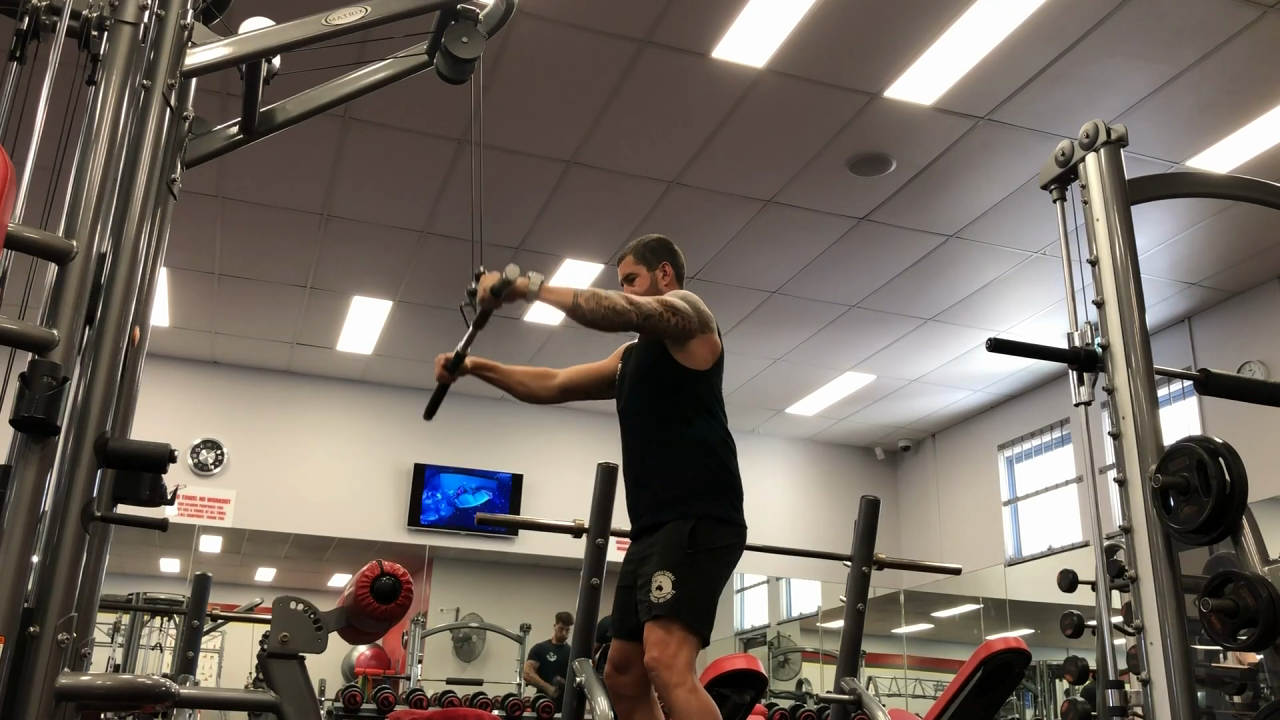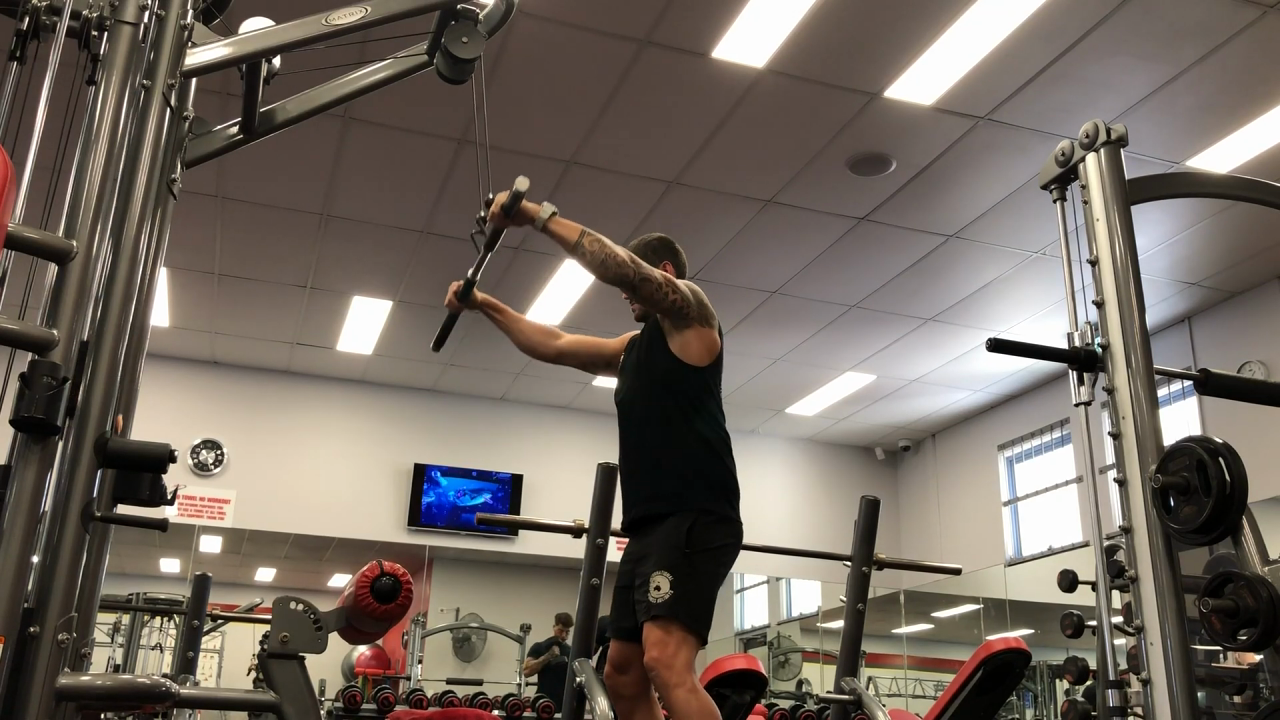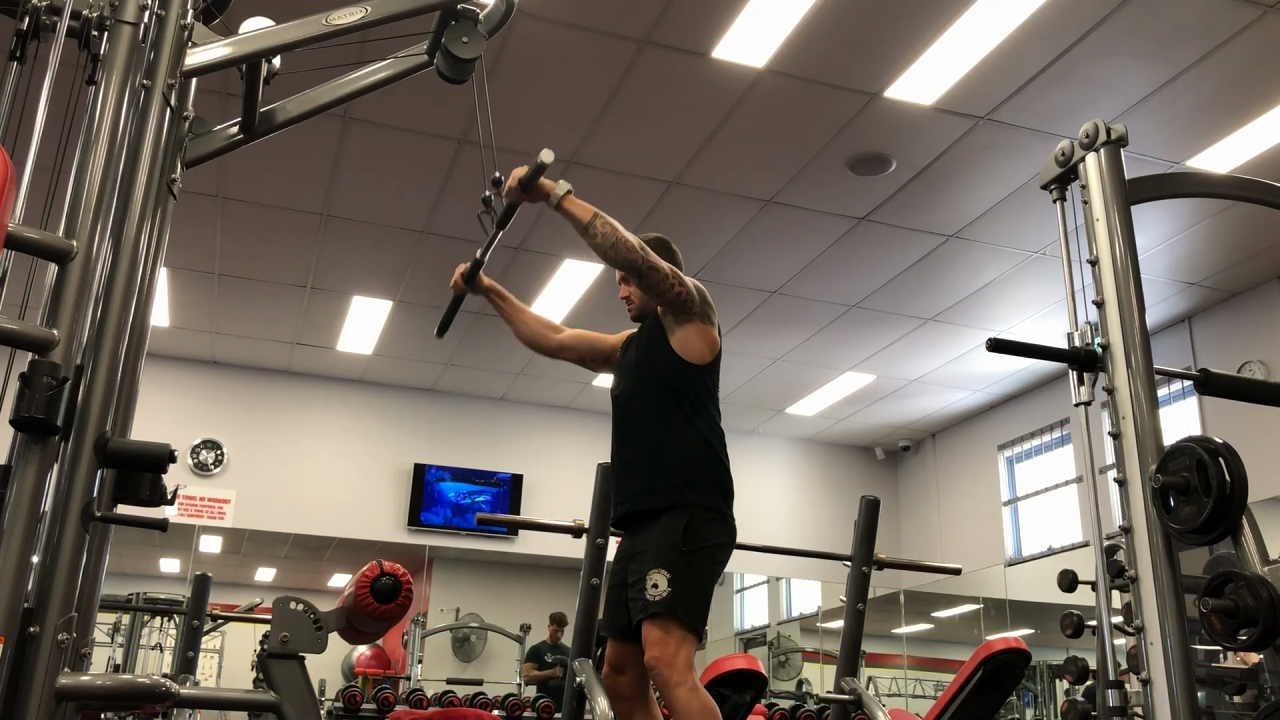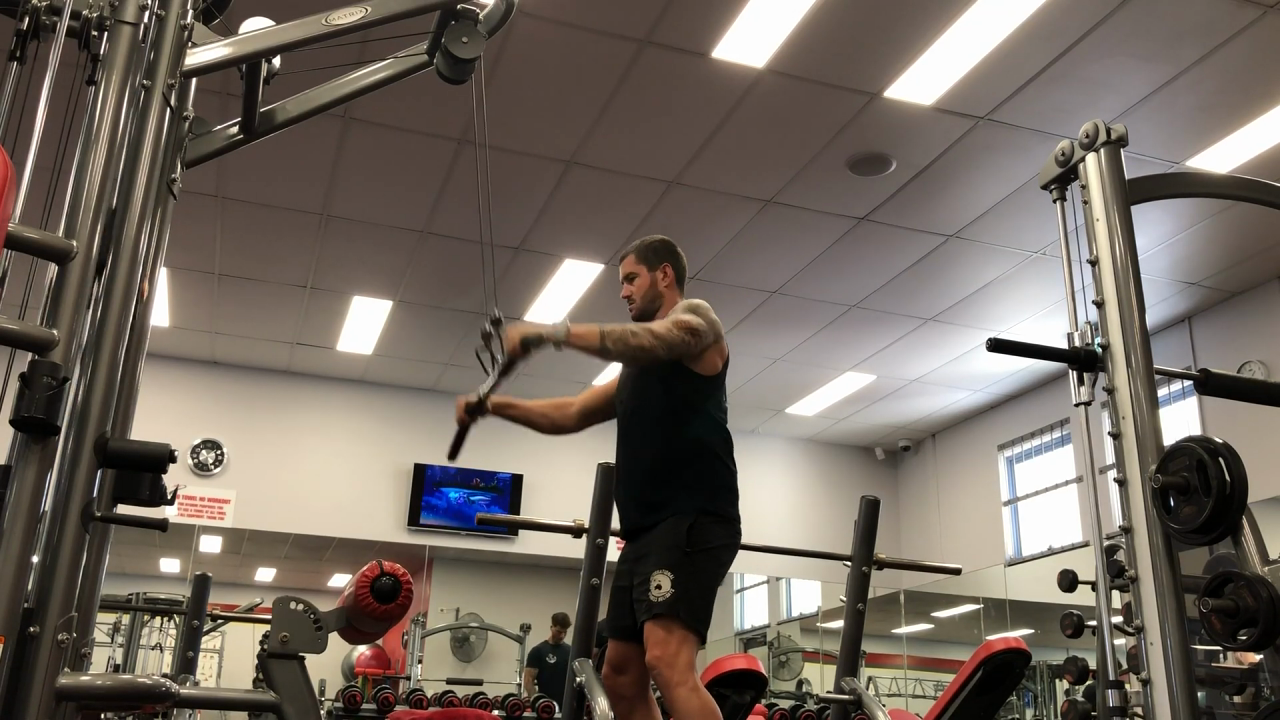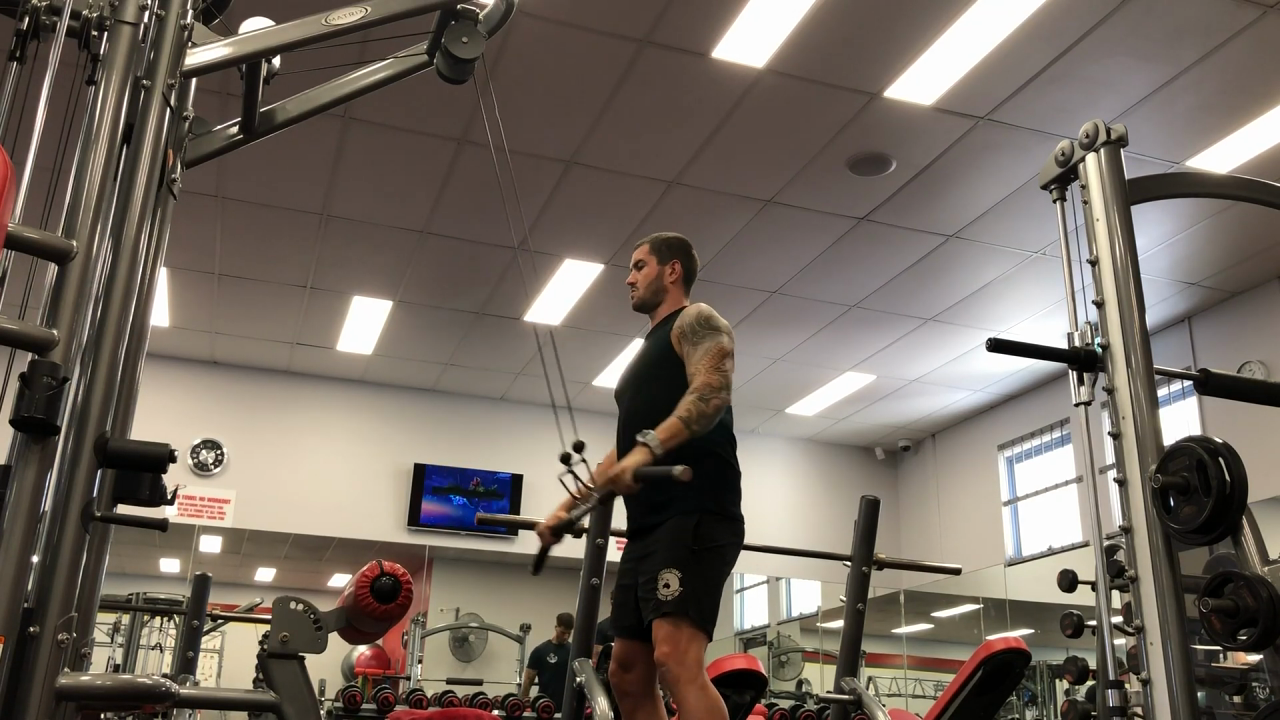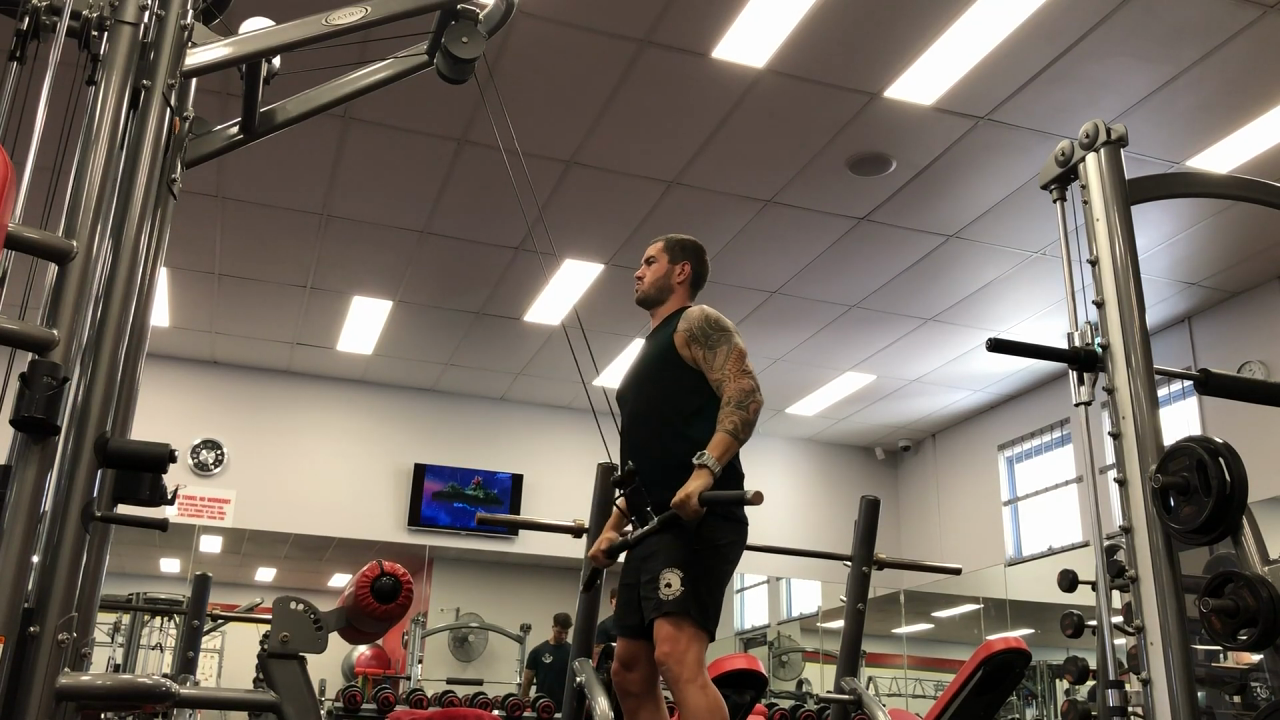
dt=0.4s
person 1, frame 1
left shoulder: (686, 312)
right shoulder: (632, 358)
left elbow: (619, 312)
right elbow: (555, 385)
left wrist: (527, 285)
right wrist: (474, 367)
left hip: (698, 521)
right hip: (654, 529)
left knee: (666, 662)
right knee: (624, 675)
person 1, frame 2
left shoulder: (690, 314)
right shoulder: (635, 349)
left elbow: (620, 268)
right elbow: (556, 346)
left wrist: (539, 215)
right wrist: (486, 306)
left hip: (694, 519)
right hip: (650, 527)
left knee: (666, 663)
right knee: (623, 674)
person 1, frame 3
left shoulder: (689, 313)
right shoulder: (630, 348)
left elbow: (632, 254)
right elbow: (554, 340)
left wrist: (555, 193)
right wrist: (490, 292)
left hip: (687, 518)
right hip: (643, 525)
left knee: (666, 661)
right knee: (621, 674)
person 1, frame 4
left shoulder: (695, 319)
right shoulder: (637, 366)
left elbow: (644, 339)
right elbow: (571, 415)
left wrist: (551, 332)
right wrist: (497, 405)
left hip: (692, 521)
right hip: (647, 530)
left knee: (668, 662)
right knee: (621, 675)
person 1, frame 5
left shoulder: (697, 322)
right shoulder: (648, 356)
left elbow: (711, 392)
right elbow: (620, 456)
left wrist: (646, 448)
right wrist: (568, 506)
left hip: (694, 519)
right hip: (650, 528)
left knee: (677, 661)
right knee: (628, 673)
person 1, frame 6
left shoulder: (698, 323)
right shoulder: (653, 350)
left elbow: (744, 394)
left wrist: (705, 469)
right wrist: (613, 526)
left hip: (697, 520)
right hip: (656, 528)
left knee: (677, 659)
right knee: (630, 673)
